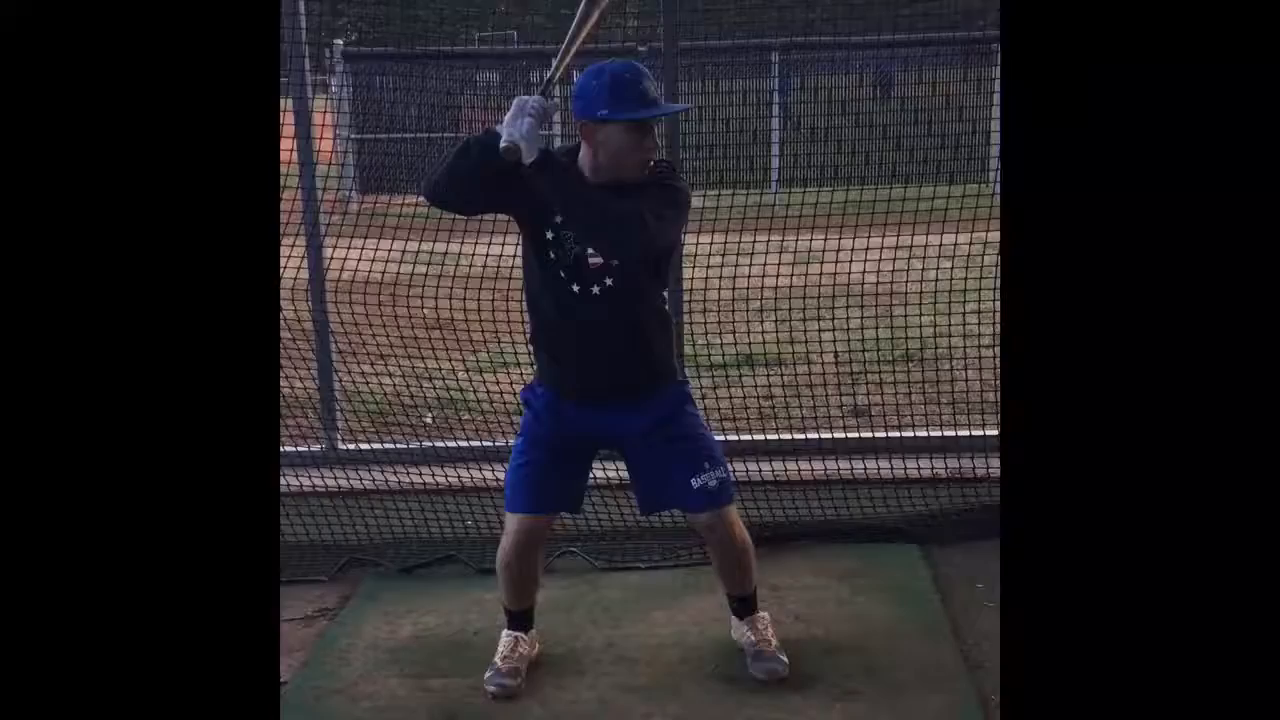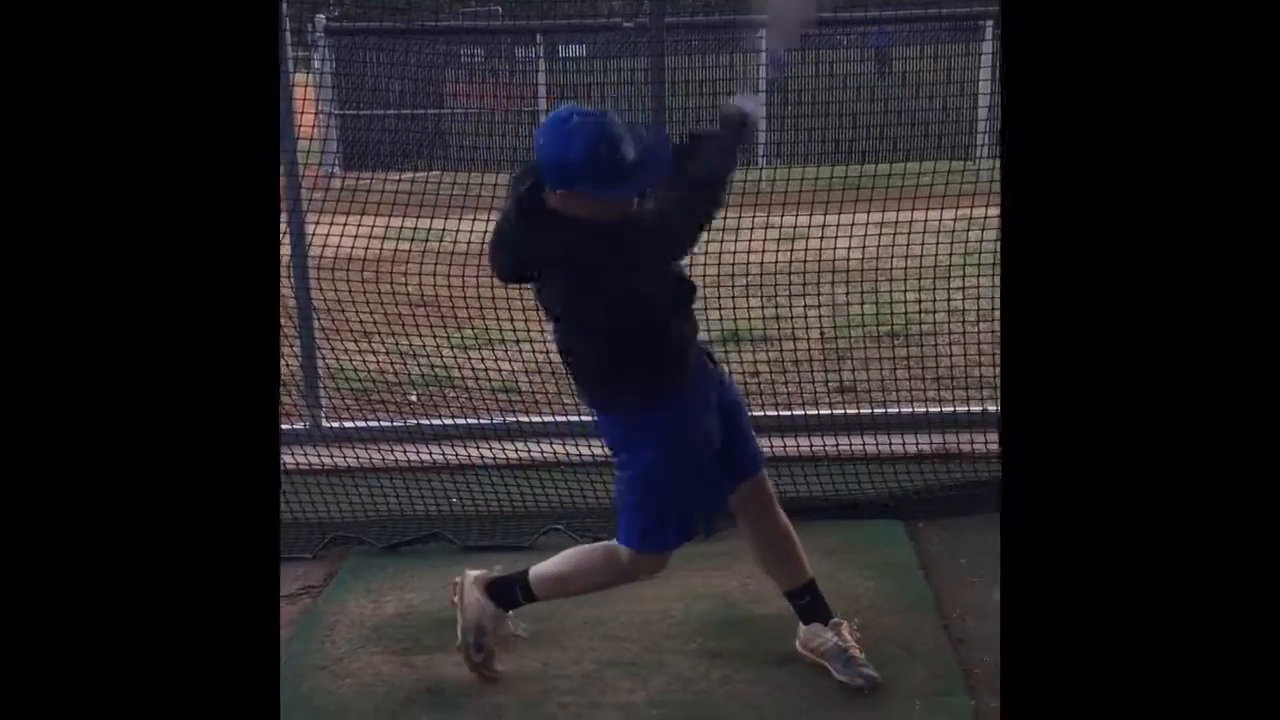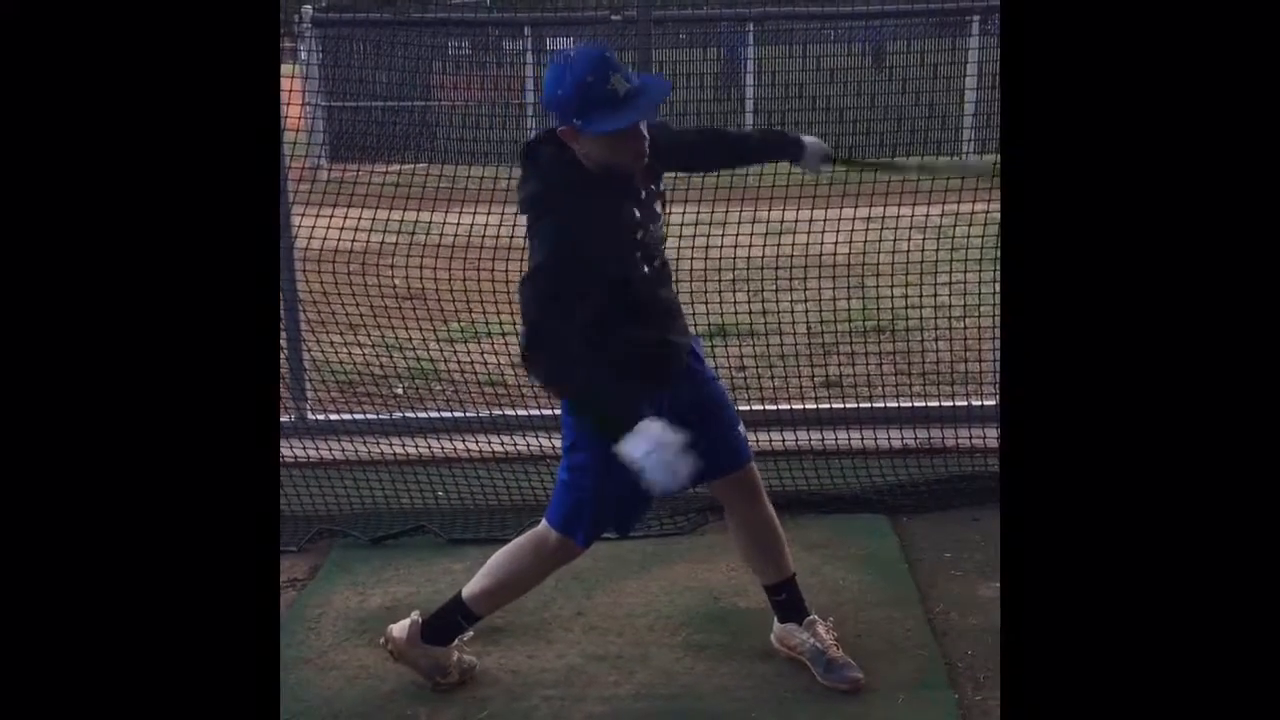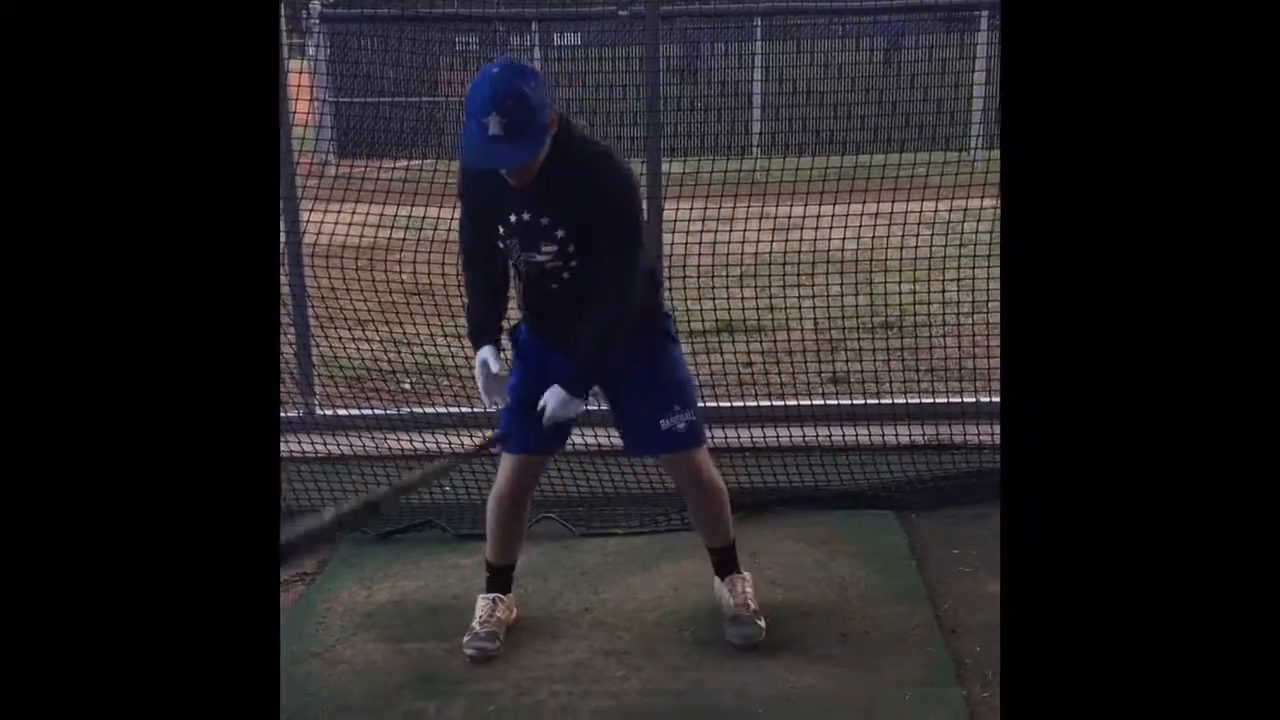
dt=1s
person 1, frame 1
left shoulder: (664, 188)
right shoulder: (534, 175)
left elbow: (633, 241)
right elbow: (441, 190)
left wrist: (540, 165)
right wrist: (499, 139)
left hip: (650, 393)
right hip: (561, 395)
left knee: (720, 521)
right knee: (522, 532)
left ankle: (748, 619)
right ankle: (519, 633)
person 1, frame 2
left shoulder: (546, 183)
right shoulder: (578, 258)
right elbow: (689, 202)
left wrist: (716, 135)
right wrist: (736, 128)
left hip: (680, 369)
right hip: (647, 403)
left knee: (754, 497)
right knee: (641, 555)
left ankle: (819, 627)
right ankle: (492, 596)
person 1, frame 3
left shoulder: (636, 144)
right shoulder: (564, 212)
left elbow: (699, 145)
right elbow: (546, 344)
left wrist: (786, 145)
right wrist: (628, 430)
left hip: (673, 357)
right hip: (608, 388)
left knee: (743, 485)
right knee: (566, 536)
left ankle: (794, 624)
right ankle: (425, 634)
person 1, frame 4
left shoulder: (604, 177)
right shoulder: (478, 177)
left elbow: (621, 291)
right elbow: (481, 261)
left wrist: (576, 381)
right wrist: (485, 341)
left hip: (632, 333)
right hip: (544, 337)
left knee: (690, 465)
right knee: (515, 471)
left ankle: (731, 580)
right ankle: (496, 597)
